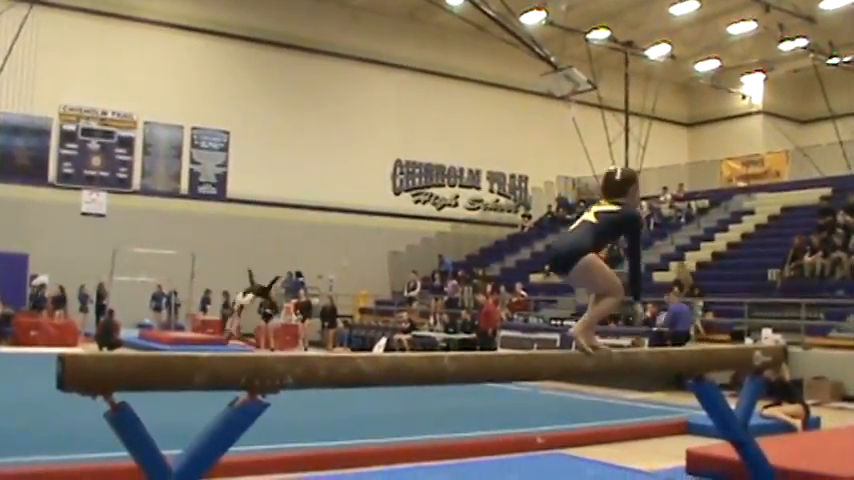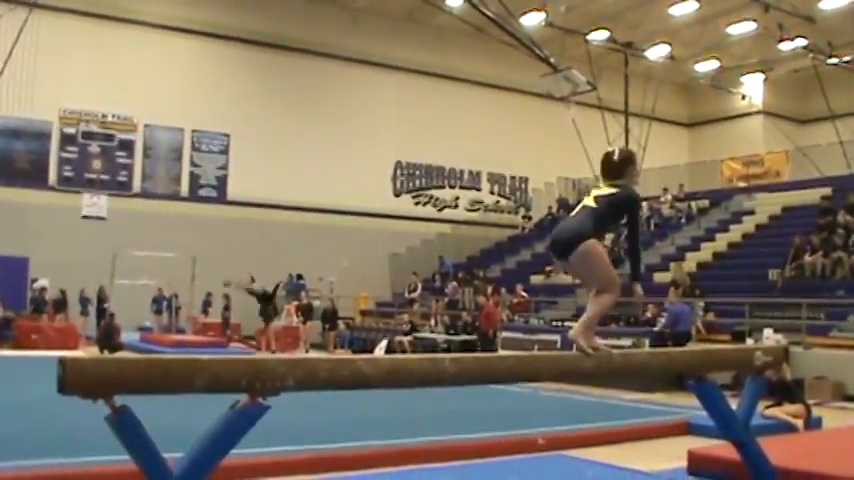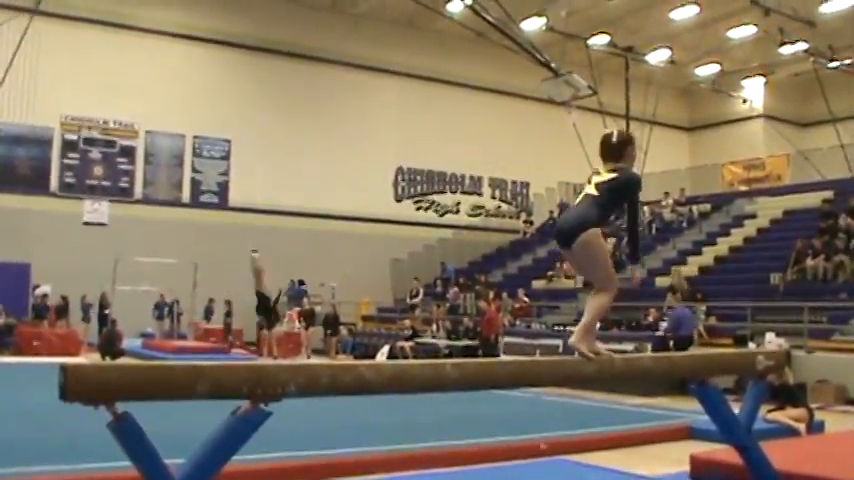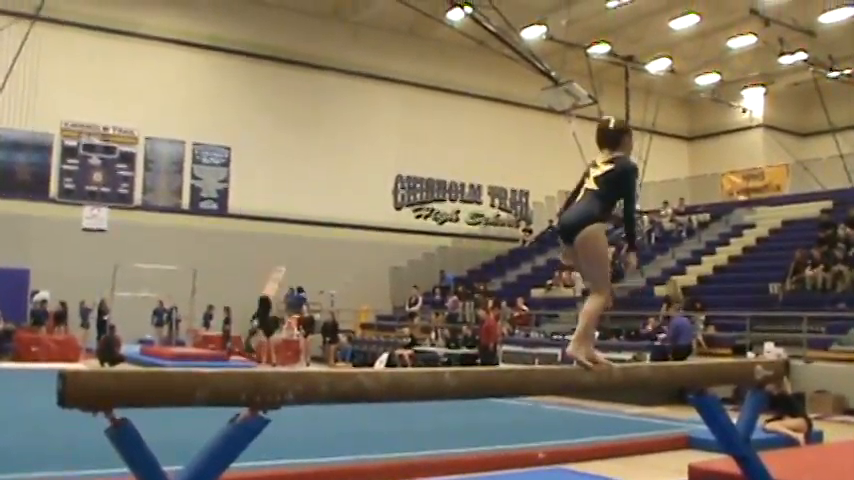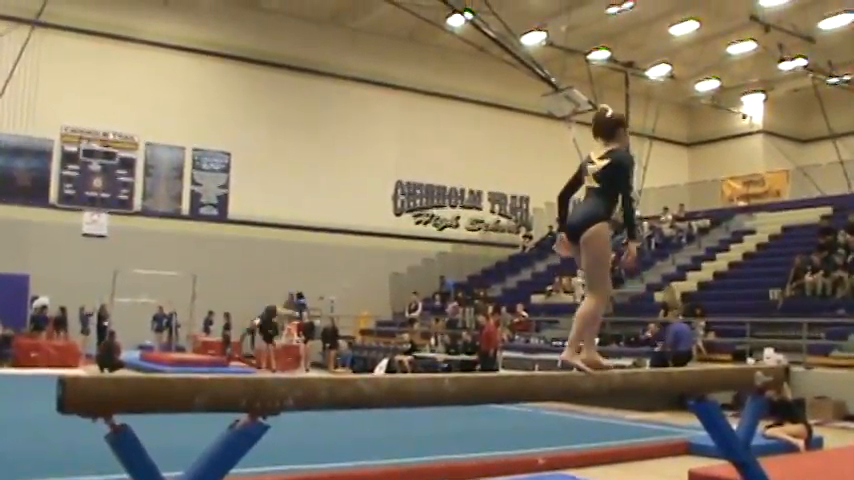
dt=0.1s
person 1, frame 1
left shoulder: (598, 208)
right shoulder: (631, 215)
right elbow: (634, 258)
right wrist: (636, 300)
left hip: (557, 254)
right hip: (576, 254)
left knee: (604, 288)
right knee: (616, 292)
left ankle: (587, 334)
right ankle: (581, 329)
person 1, frame 2
left shoulder: (597, 192)
right shoulder: (630, 197)
right elbow: (633, 241)
right wrist: (636, 281)
left hip: (559, 239)
right hip: (576, 240)
left knee: (602, 285)
right knee: (612, 289)
left ankle: (587, 335)
right ankle: (581, 330)
person 1, frame 3
left shoulder: (598, 176)
right shoulder: (630, 178)
right elbow: (632, 221)
left wrist: (572, 252)
right wrist: (635, 263)
left hip: (563, 227)
right hip: (584, 229)
left knee: (601, 286)
right knee: (608, 289)
left ankle: (588, 338)
right ankle: (581, 336)
person 1, frame 4
left shoulder: (594, 167)
right shoulder: (627, 167)
left elbow: (569, 202)
right elbow: (628, 210)
left wrist: (568, 248)
right wrist: (631, 249)
left hip: (568, 223)
right hip: (587, 225)
left knee: (598, 289)
right knee: (601, 291)
left ankle: (586, 346)
right ankle: (578, 344)
person 1, frame 5
left shoulder: (589, 160)
right shoulder: (622, 158)
left elbow: (564, 196)
right elbow: (626, 200)
left wrist: (564, 231)
right wrist: (631, 239)
left hip: (575, 222)
right hip: (595, 223)
left knee: (601, 291)
right knee: (596, 293)
left ankle: (590, 351)
right ankle: (572, 350)
